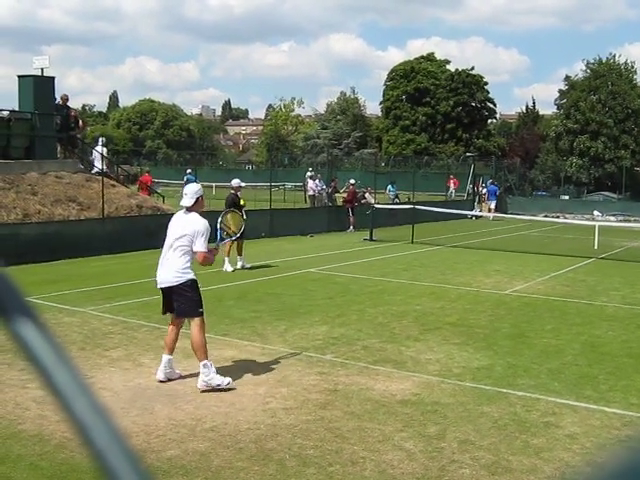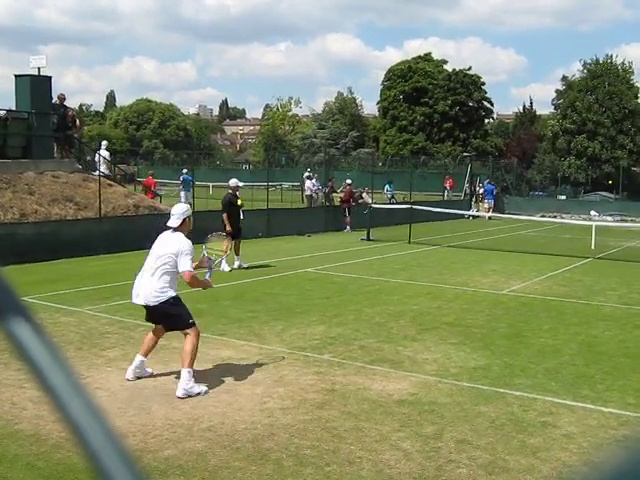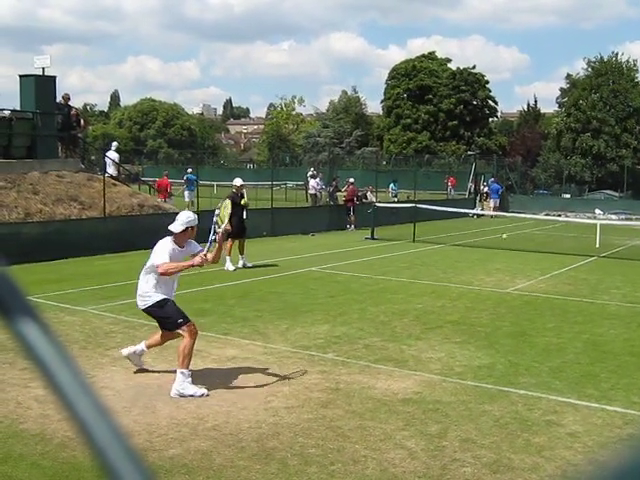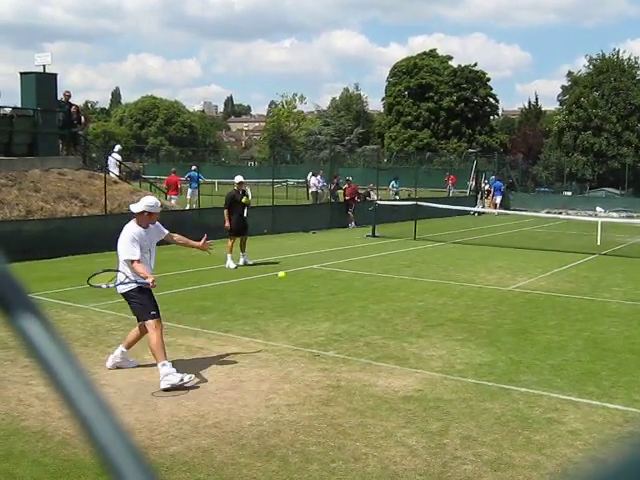
dt=0.4s
person 1, frame 1
left shoulder: (176, 217)
right shoulder: (201, 223)
right elbow: (202, 259)
left wrist: (209, 252)
right wrist: (212, 257)
left hip: (164, 277)
right hip: (182, 278)
left knee: (176, 323)
right knee: (197, 322)
left ankle: (166, 368)
right ankle: (207, 374)
person 1, frame 2
left shoulder: (165, 237)
right shoulder: (184, 244)
right elbow: (189, 278)
left wrist: (199, 263)
right wrist: (204, 284)
left hip: (142, 292)
right hip: (160, 295)
left knee: (159, 329)
right knee: (192, 332)
left ankle: (136, 368)
right ankle: (186, 384)
person 1, frame 3
left shoulder: (188, 244)
right shoulder: (164, 246)
left elbow: (208, 258)
right elbow: (163, 271)
left wrist: (216, 252)
right wrist: (192, 263)
left hip: (162, 298)
right hip: (153, 299)
left knee: (172, 332)
right knee: (190, 331)
left ankle: (136, 351)
right ankle: (182, 384)
person 1, frame 4
left shoulder: (150, 226)
right shoulder: (131, 234)
left elbow: (172, 237)
right elbow: (135, 264)
left wrist: (197, 245)
right wrist: (148, 277)
left hip: (134, 285)
right hip: (135, 286)
left knee: (145, 324)
right knee: (154, 326)
left ankle: (118, 357)
right ankle: (168, 375)
